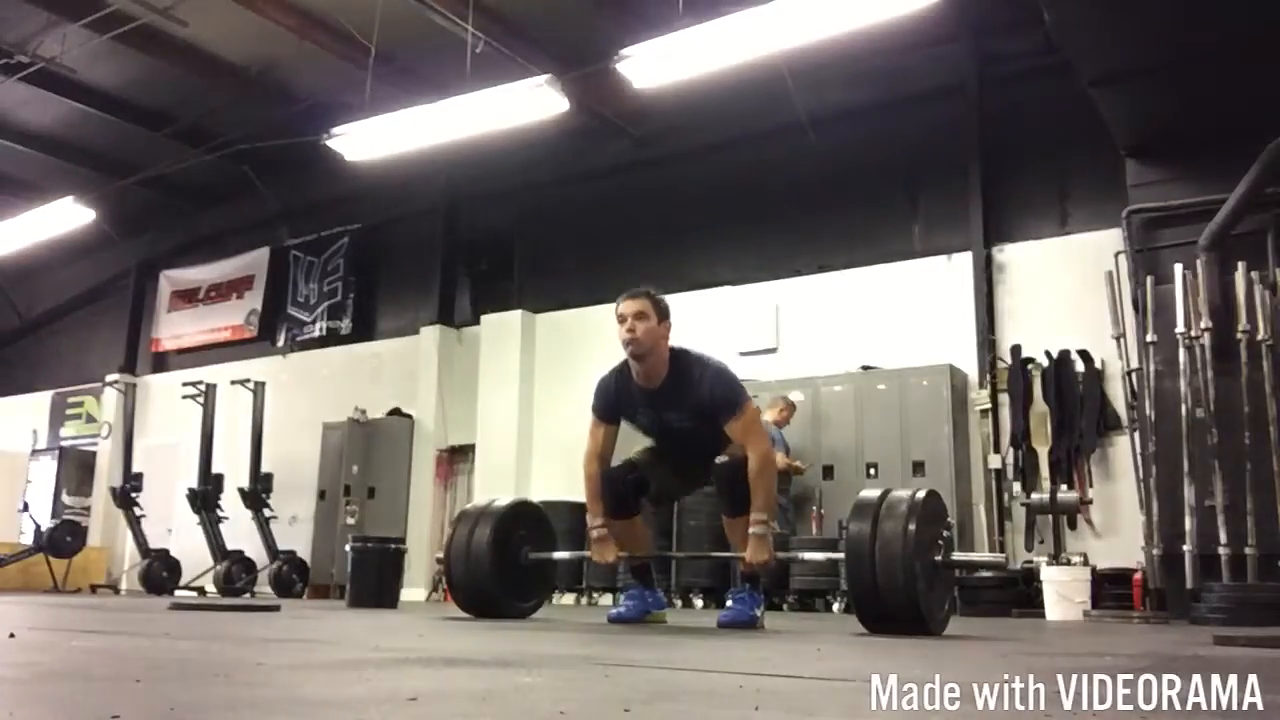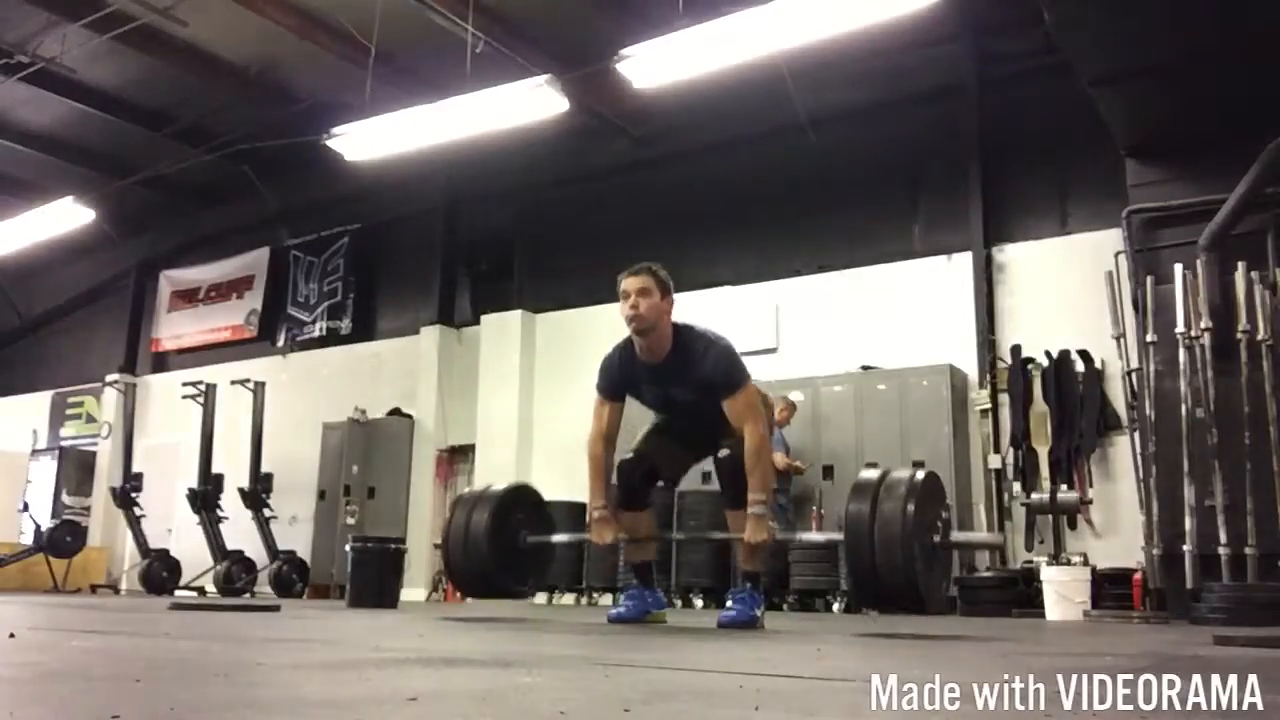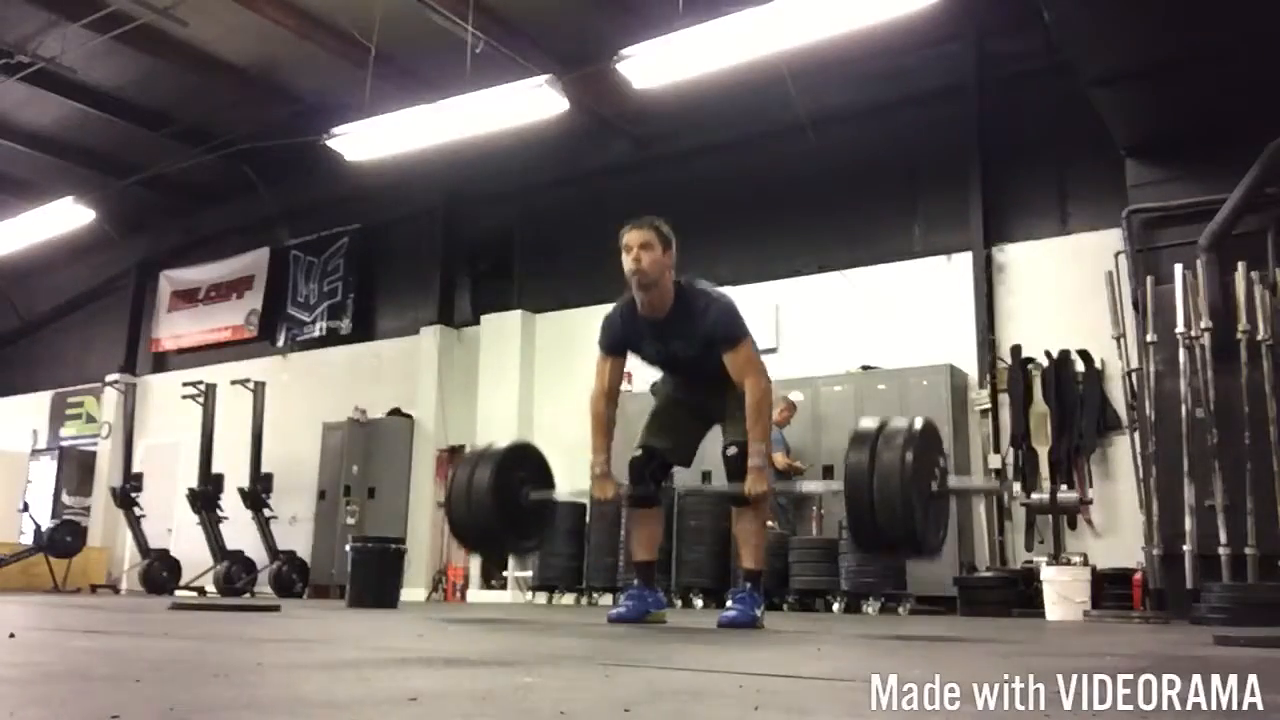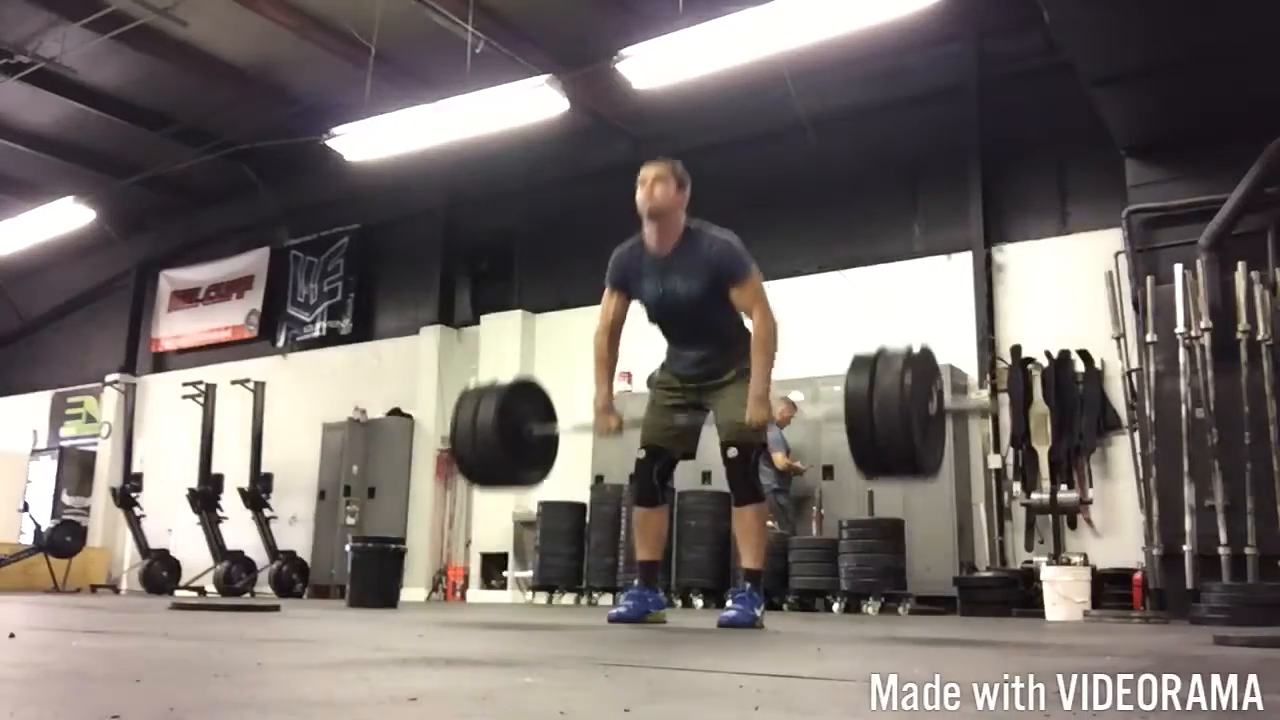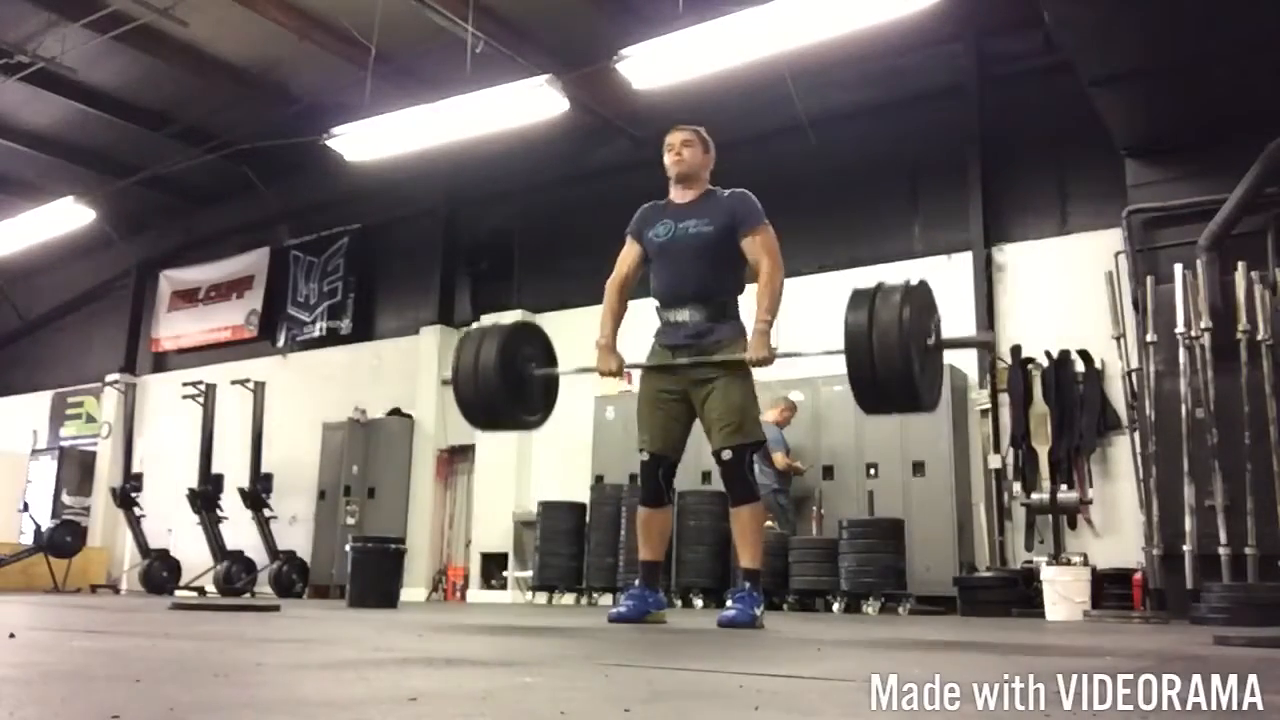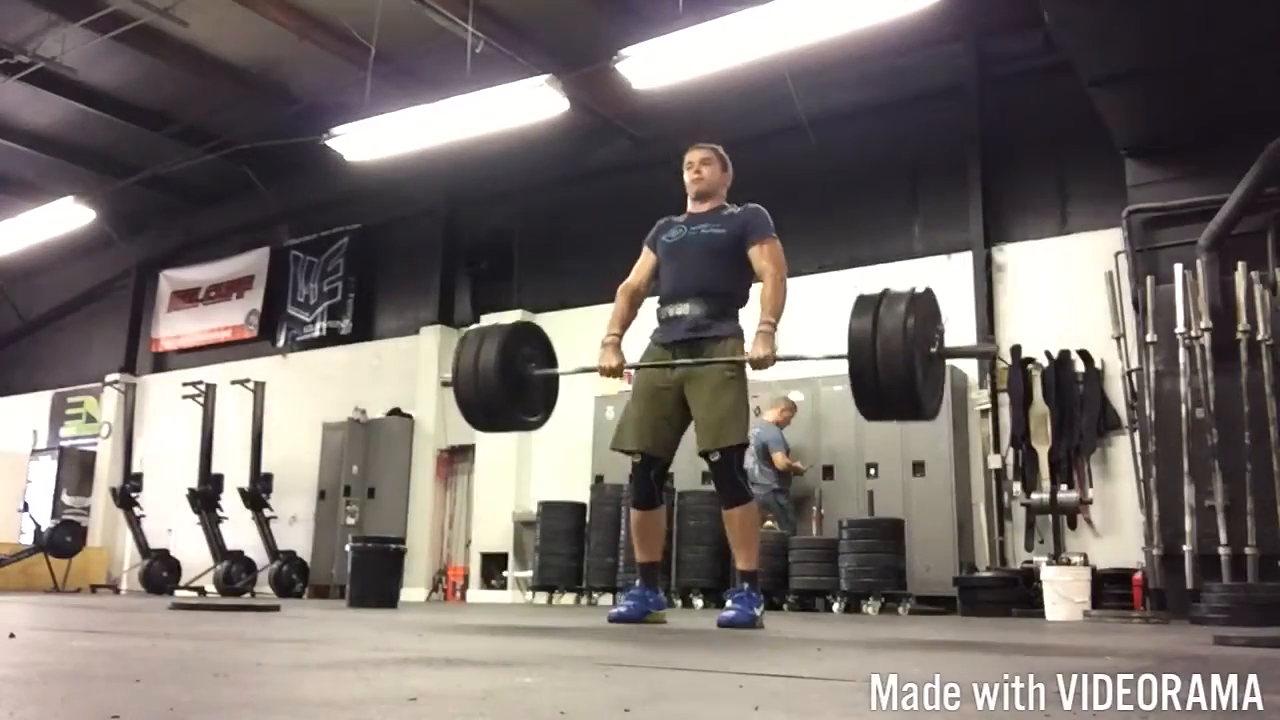
dt=0.2s
person 1, frame 1
left shoulder: (707, 377)
right shoulder: (613, 386)
left elbow: (760, 450)
right elbow: (595, 459)
left wrist: (760, 532)
right wrist: (598, 530)
left hip: (729, 445)
right hip: (676, 453)
left knee: (731, 473)
right knee: (616, 482)
left ankle: (748, 594)
right ankle: (646, 592)
person 1, frame 2
left shoulder: (709, 352)
right shoulder: (618, 363)
left elbow: (755, 430)
right elbow: (601, 439)
left wrist: (758, 513)
right wrist: (600, 511)
left hip: (735, 416)
right hip: (680, 421)
right knee: (631, 473)
left ankle: (749, 595)
right ankle: (645, 592)
person 1, frame 3
left shoulder: (710, 308)
right shoulder: (620, 319)
left elbow: (756, 383)
right elbow: (603, 394)
left wrist: (759, 464)
right wrist: (601, 467)
left hip: (733, 389)
right hip: (683, 390)
left knee: (738, 465)
right knee: (643, 470)
left ankle: (750, 595)
right ankle: (645, 591)
person 1, frame 4
left shoulder: (717, 248)
right shoulder: (627, 258)
left elbow: (761, 317)
right elbow: (607, 331)
left wrist: (759, 394)
right wrist: (604, 400)
left hip: (731, 367)
right hip: (677, 371)
left knee: (740, 465)
right knee: (649, 470)
left ankle: (750, 594)
right ankle: (647, 591)
person 1, frame 5
left shoulder: (734, 205)
right shoulder: (648, 216)
left elbow: (769, 265)
right elbow: (619, 280)
left wrist: (761, 334)
right wrist: (606, 343)
left hip: (722, 347)
right hip: (666, 352)
left knee: (735, 464)
right knee: (653, 469)
left ankle: (749, 593)
right ankle: (648, 590)
person 1, frame 6
left shoulder: (747, 218)
right shoulder: (664, 229)
left elbow: (772, 274)
right elbow: (632, 286)
left wrist: (765, 333)
right wrist: (612, 340)
left hip: (717, 347)
right hip: (661, 350)
left knee: (725, 465)
right knee: (645, 470)
left ankle: (747, 594)
right ankle: (648, 590)
